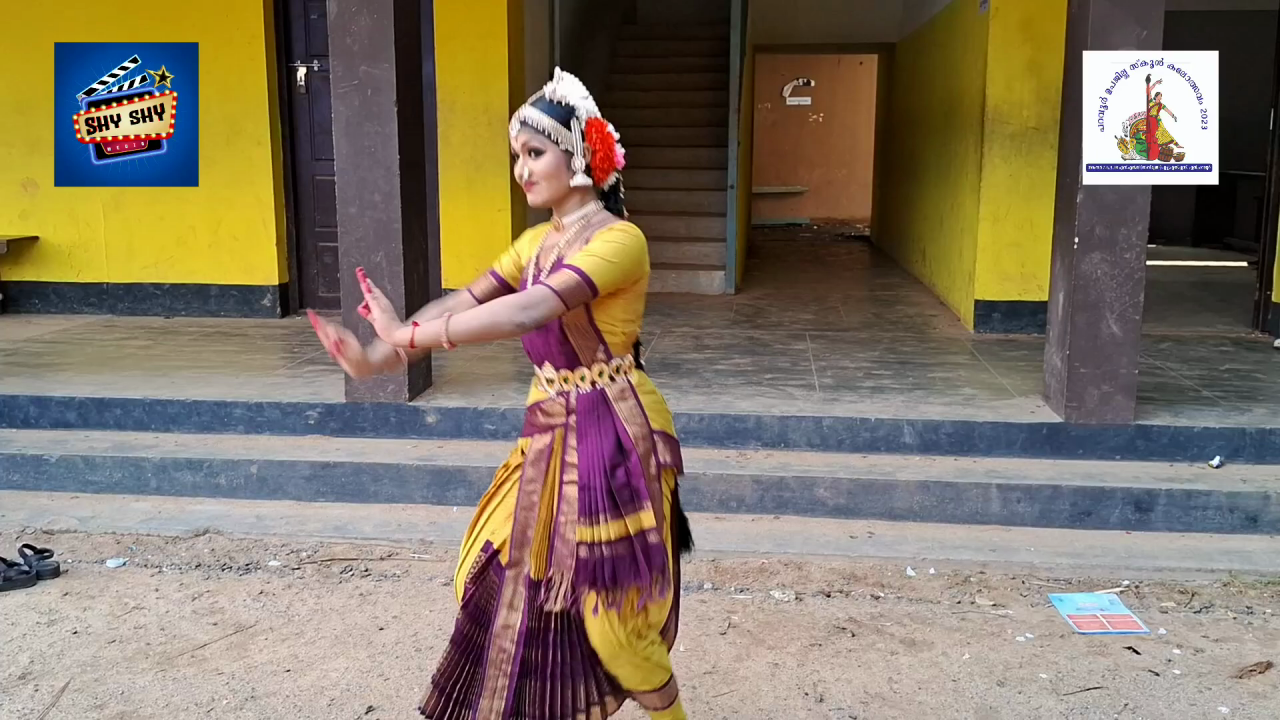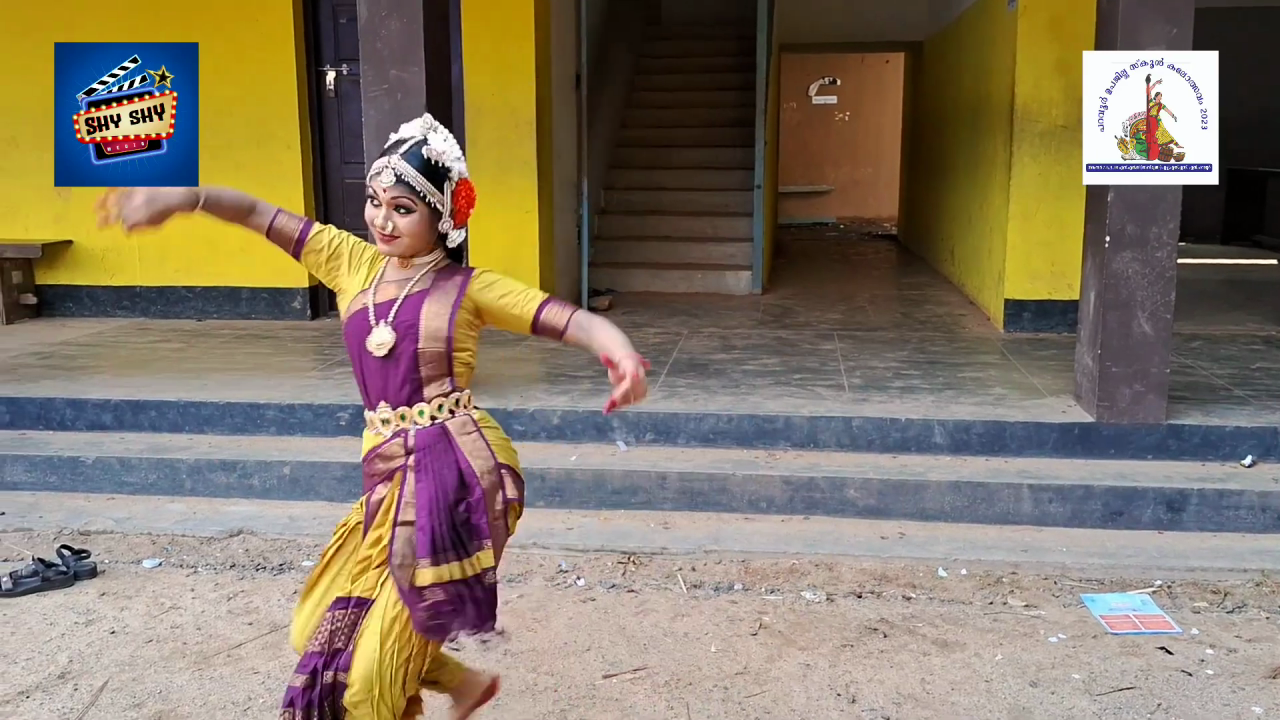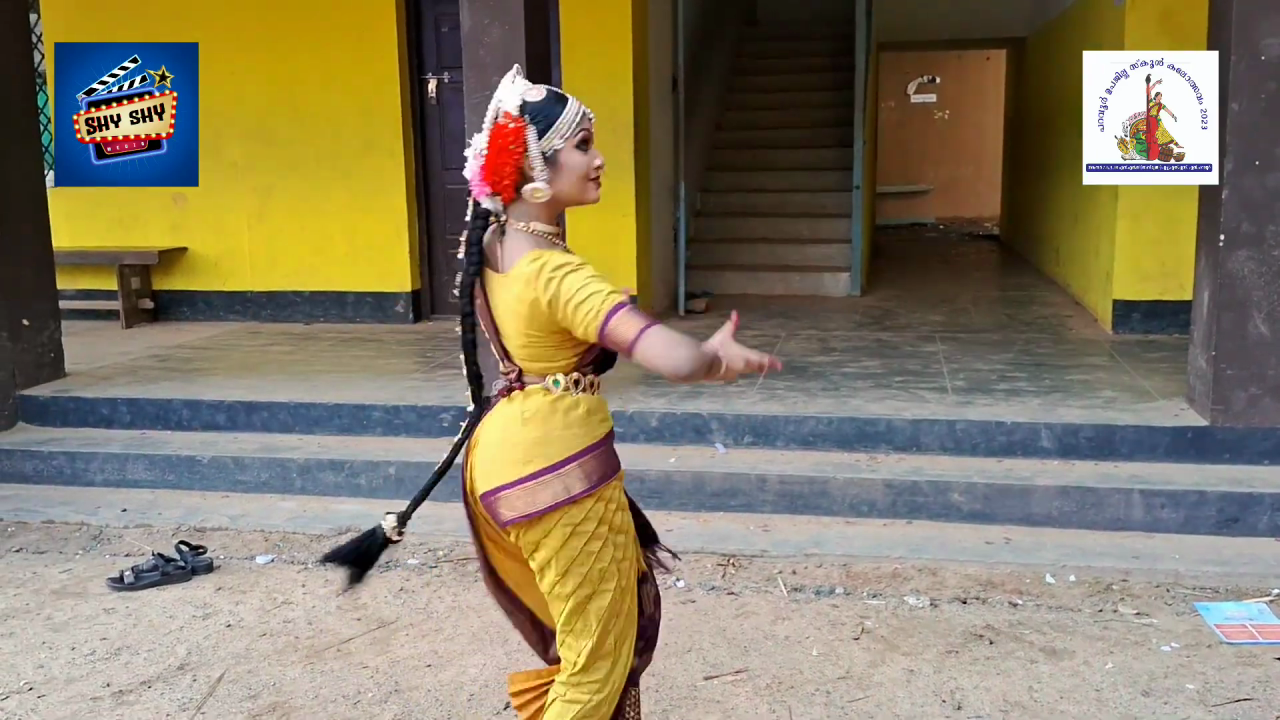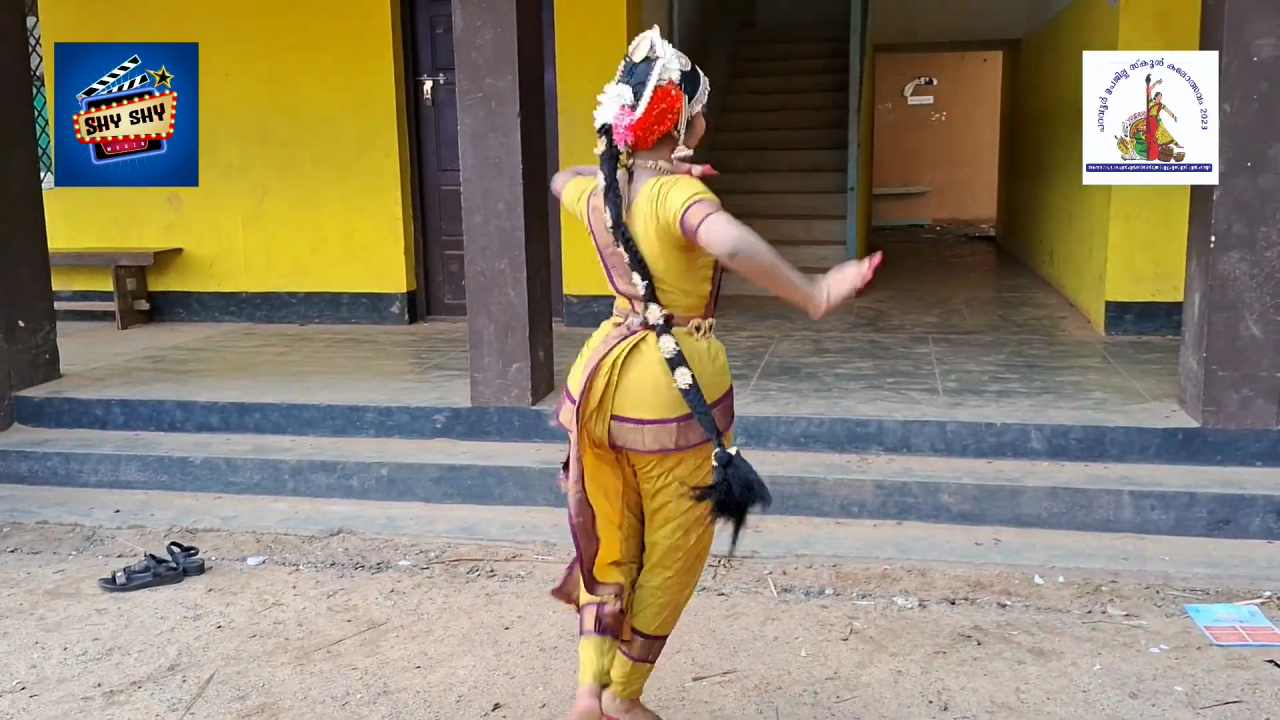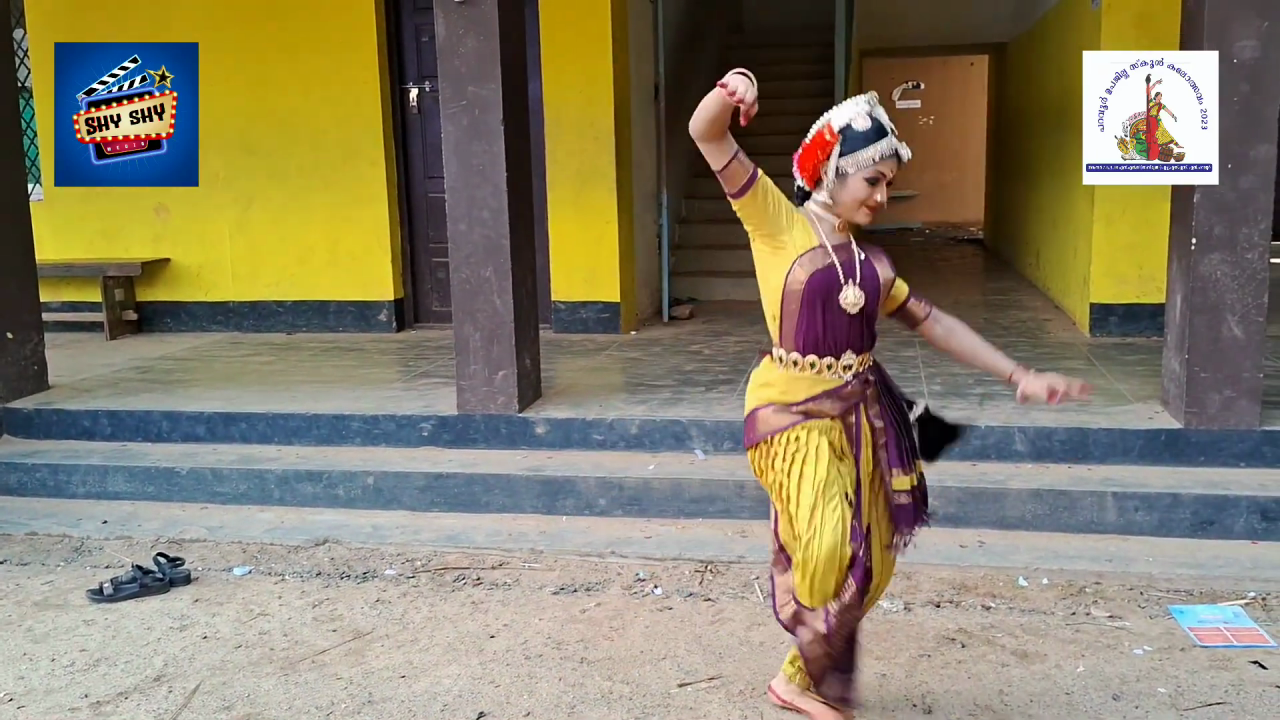
dt=1s
person 1, frame 1
left shoulder: (618, 241)
right shoulder: (541, 241)
left elbow: (533, 313)
right elbow: (462, 303)
left wrist: (406, 341)
right wrist: (378, 353)
left hip: (609, 444)
right hip: (547, 439)
left knee: (617, 619)
right knee: (497, 583)
person 1, frame 2
left shoulder: (472, 289)
right shoulder: (364, 266)
left elbow: (580, 323)
right elbow: (259, 215)
left wrist: (621, 352)
right wrist: (178, 197)
left hip: (453, 483)
right hip: (385, 490)
right knee: (329, 641)
person 1, frame 3
left shoulder: (498, 235)
right shoulder: (555, 275)
right elbow: (671, 360)
right wrist: (720, 360)
left hip: (506, 454)
right hip: (555, 467)
left knee: (609, 624)
right knee: (596, 663)
person 1, frame 4
left shoulder: (600, 193)
right shoulder: (681, 196)
left elbow: (563, 182)
right elbow: (726, 242)
right wrist: (813, 292)
left hip: (604, 378)
right hip: (673, 393)
left knee: (614, 542)
right knee: (674, 557)
person 1, frame 5
left shoulder: (870, 261)
right shoulder: (779, 223)
left elbow: (935, 323)
right elbow: (708, 136)
left wrist: (1021, 377)
right wrist: (728, 91)
left hip: (861, 412)
right hip: (794, 414)
left knee: (859, 562)
right knee: (825, 547)
